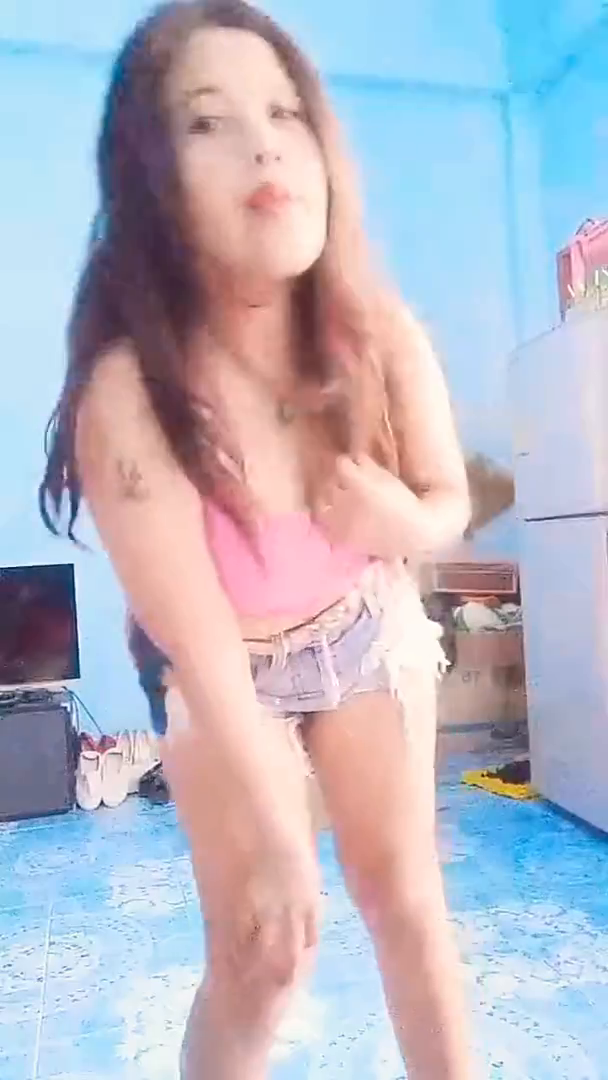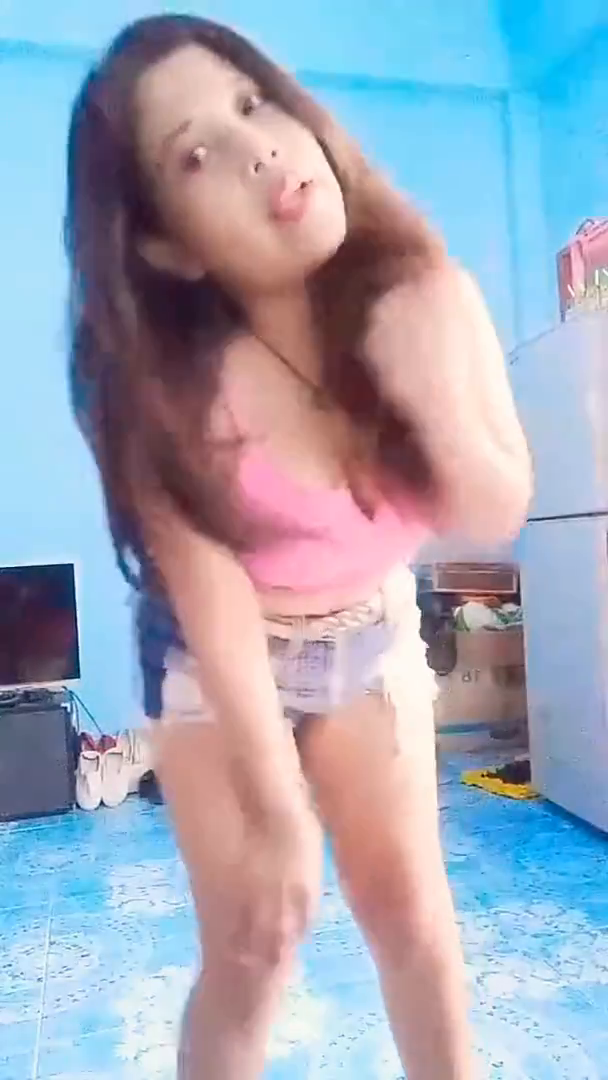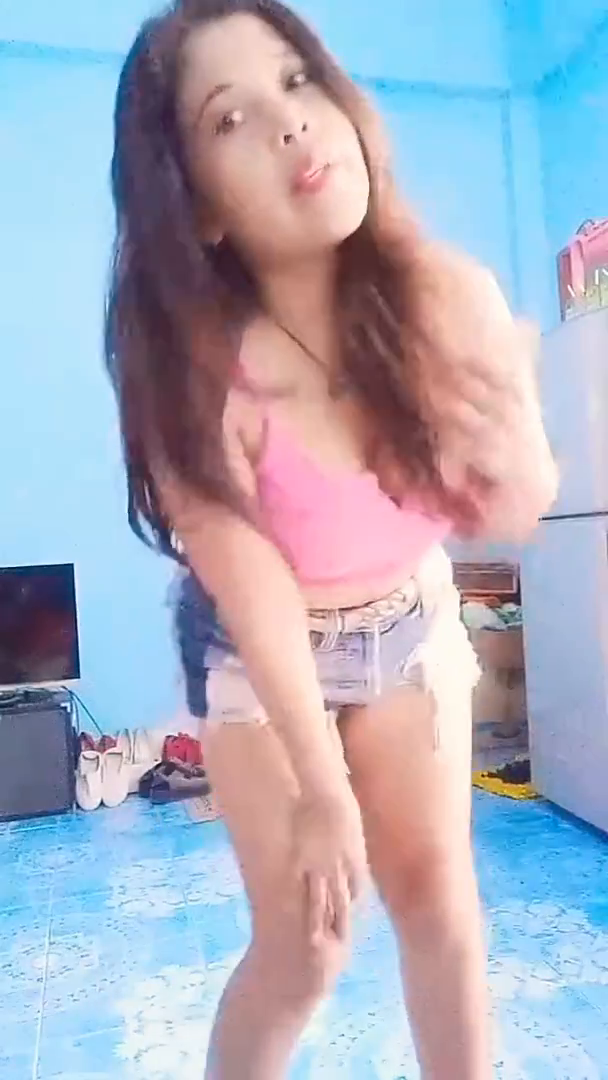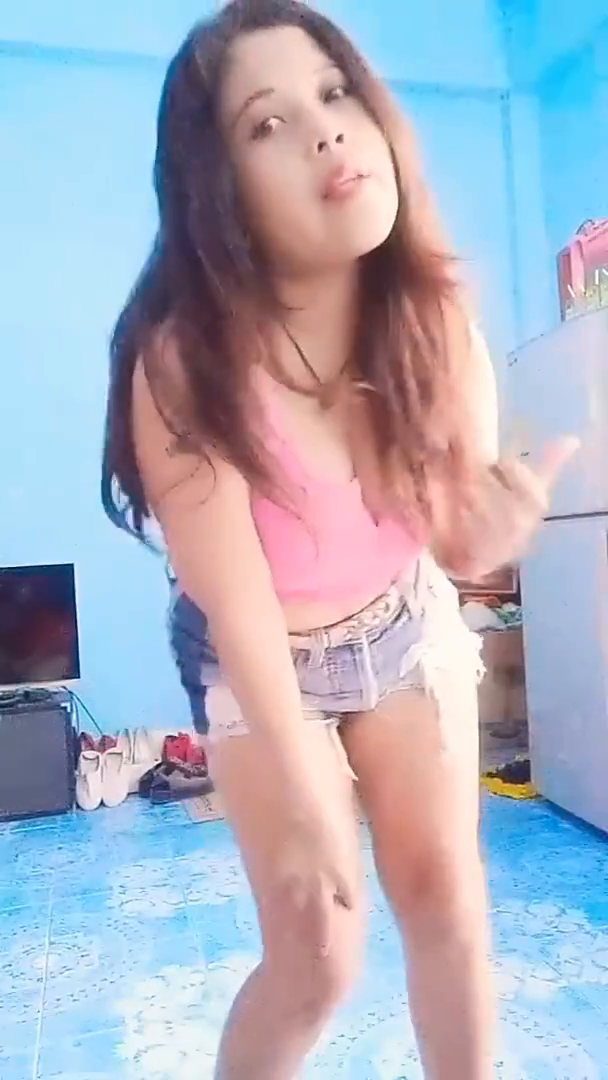
dt=0.3s
person 1, frame 1
left shoulder: (378, 335)
right shoulder: (129, 395)
left elbow: (449, 504)
right elbow: (201, 646)
left wrist: (399, 520)
right wrist: (274, 841)
left hip: (374, 631)
right hip: (233, 672)
left knee: (406, 896)
right knee: (266, 949)
person 1, frame 2
left shoulder: (432, 301)
right shoulder: (170, 394)
left elbow: (501, 509)
right elbow: (223, 623)
left wrist: (445, 411)
right wrist: (281, 819)
left hip: (374, 639)
right hip: (218, 666)
left knee: (413, 913)
right knee: (253, 950)
person 1, frame 3
left shoulder: (447, 298)
right shoulder: (188, 371)
left elbow: (505, 515)
right elbow: (256, 600)
left wrist: (512, 459)
right wrist: (323, 794)
left hip: (412, 627)
right hip: (261, 658)
left knee: (439, 898)
right knee: (305, 941)
person 1, frame 4
left shoulder: (436, 322)
right shoulder: (187, 363)
left elbow: (457, 549)
right elbow: (238, 607)
left wrist: (499, 529)
right wrist: (305, 812)
left hip: (409, 633)
right hip: (266, 666)
left knee: (447, 902)
right knee: (316, 957)
